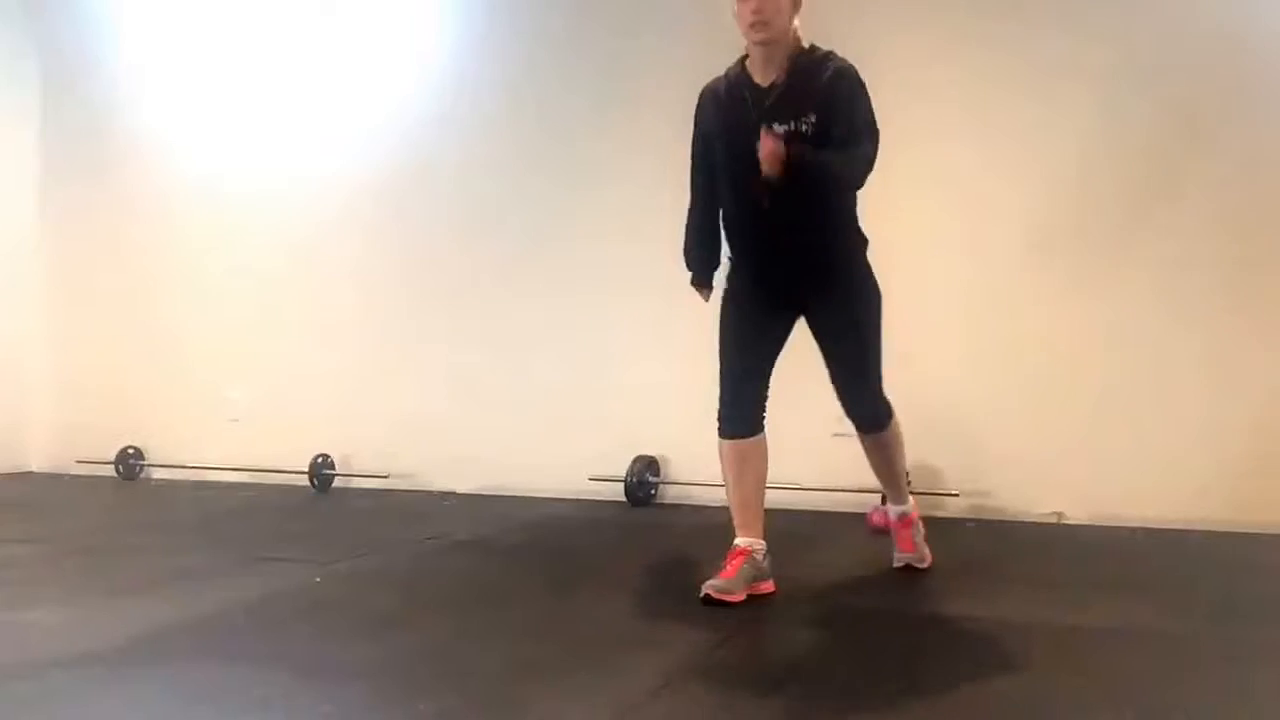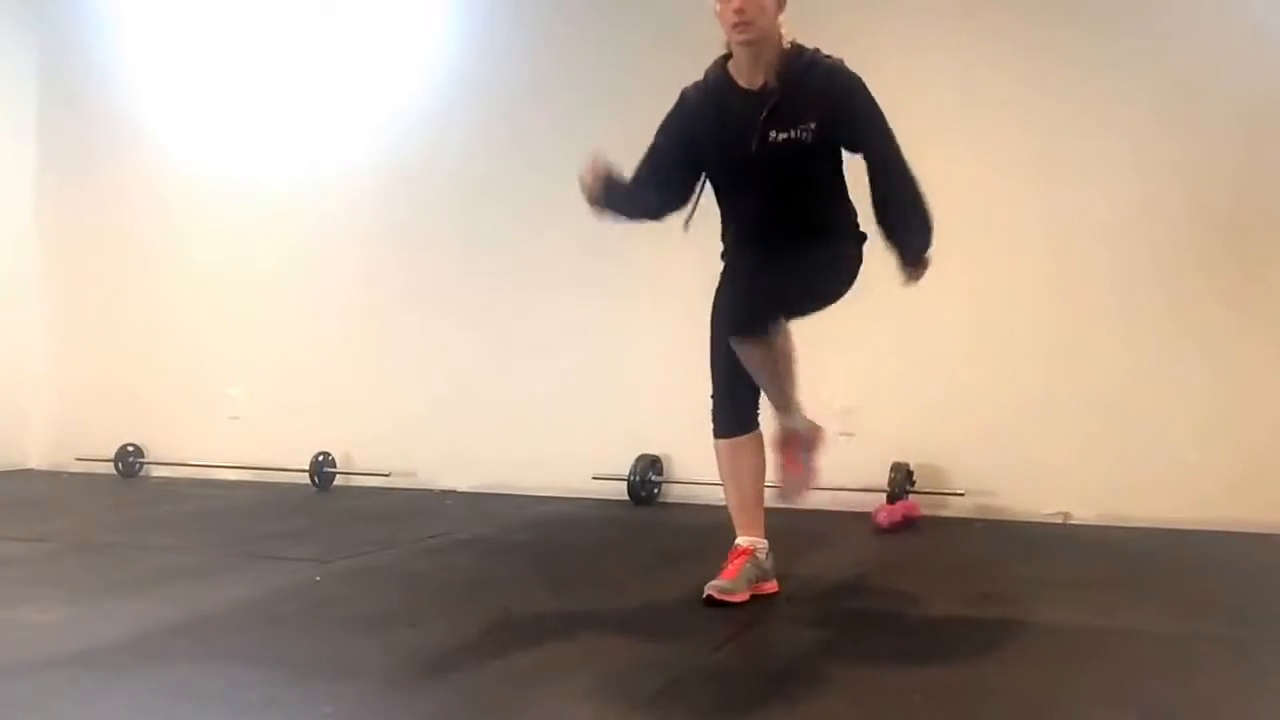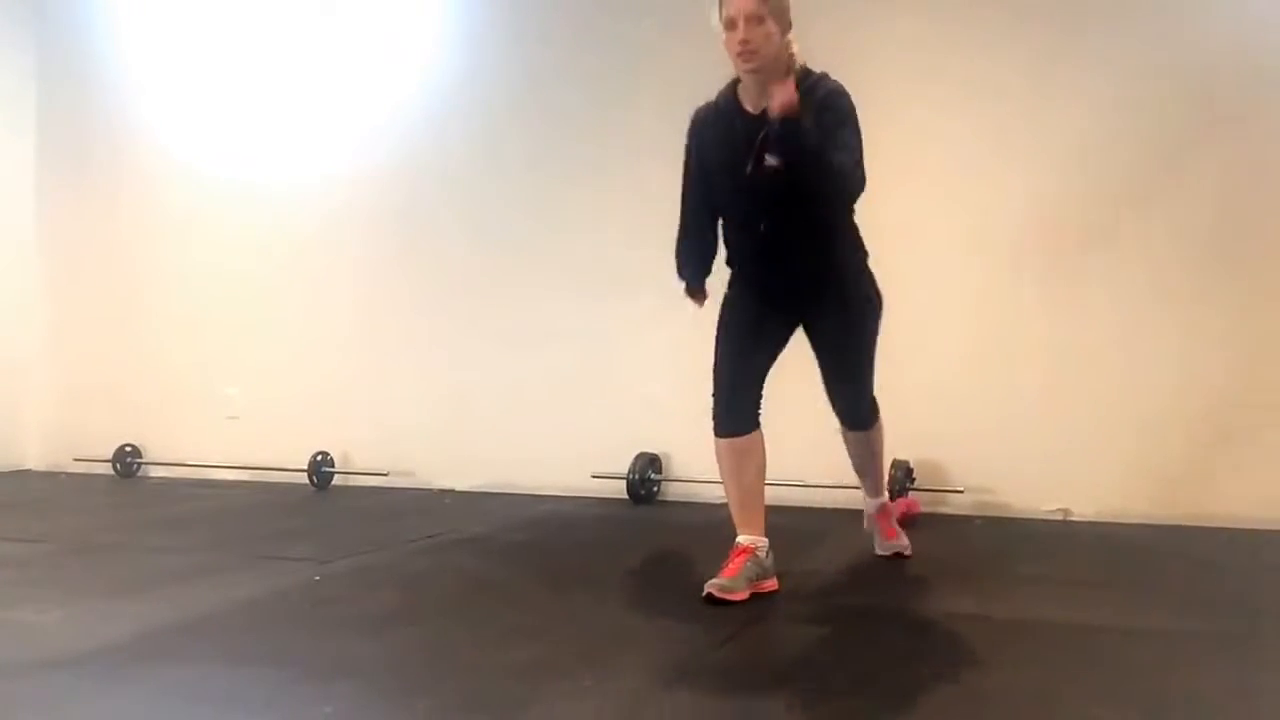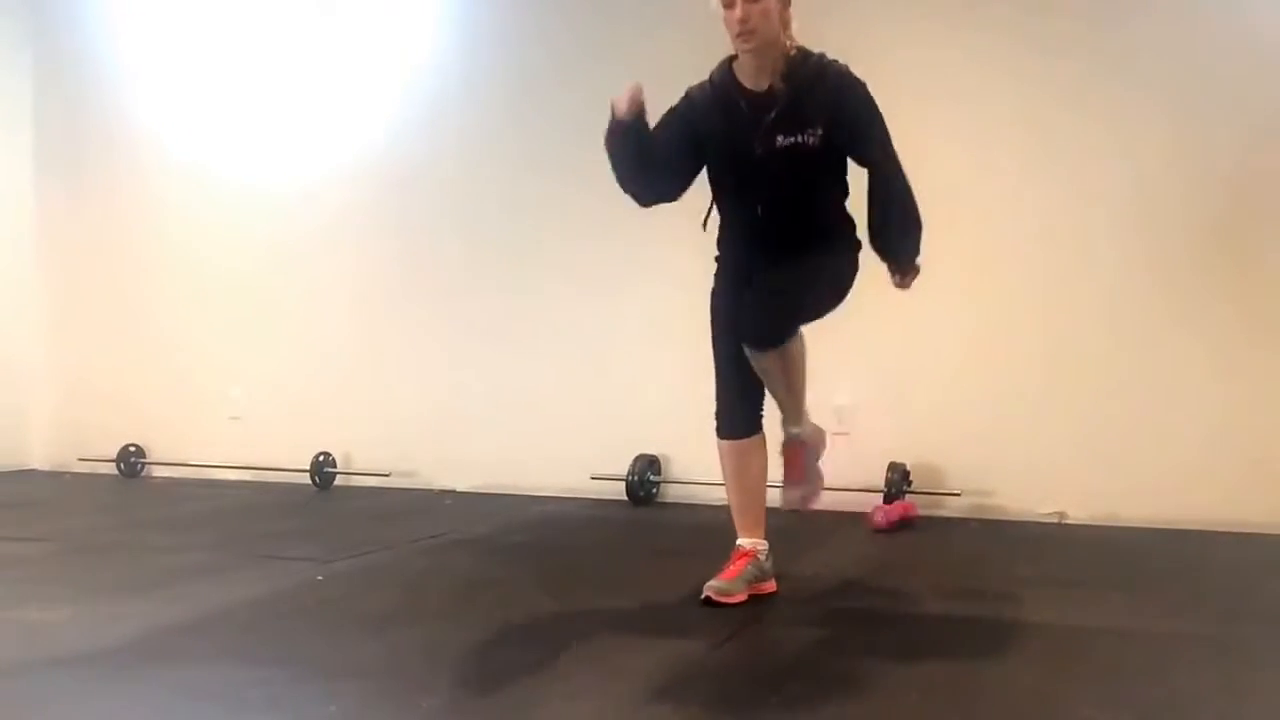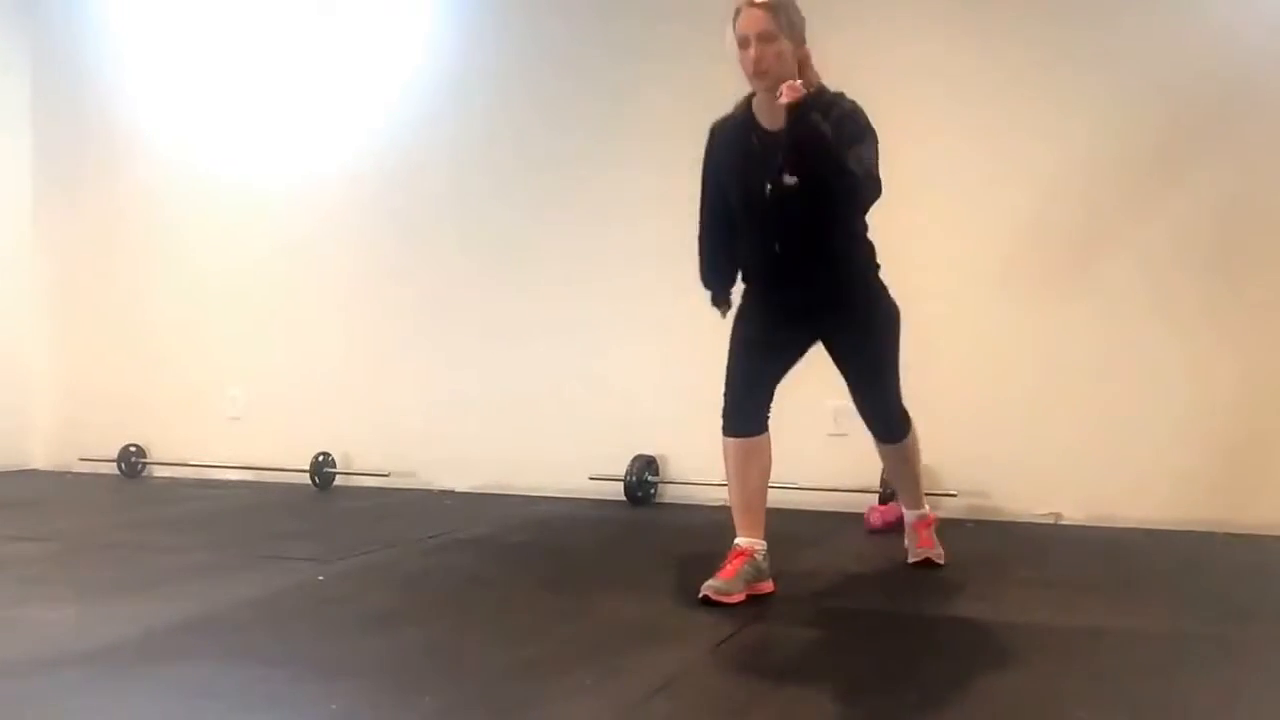
dt=0.5s
person 1, frame 1
left shoulder: (834, 81)
right shoulder: (717, 99)
left elbow: (855, 165)
right elbow: (706, 191)
left wrist: (791, 162)
right wrist: (700, 264)
left hip: (834, 272)
right hip: (753, 277)
left knee: (864, 403)
right knee: (738, 404)
left ankle: (903, 516)
right ankle: (750, 554)
person 1, frame 2
left shoulder: (825, 82)
right shoulder: (700, 104)
left elbow: (884, 161)
right elbow: (658, 190)
left wrist: (913, 240)
right wrist: (608, 191)
left hip: (824, 250)
right hip: (748, 260)
left knee: (749, 313)
right knee: (731, 401)
left ankle: (796, 428)
right ankle: (751, 554)
person 1, frame 3
left shoulder: (825, 101)
right shoulder: (710, 123)
left elbow: (845, 187)
right elbow: (699, 206)
left wrist: (792, 124)
right wrist: (693, 274)
left hip: (835, 283)
right hip: (755, 287)
left knee: (854, 404)
right knee: (732, 400)
left ankle: (877, 508)
right ankle: (752, 552)
person 1, frame 4
left shoulder: (831, 87)
right shoulder: (704, 105)
left elbow: (883, 169)
right elbow: (654, 183)
left wrist: (901, 250)
right wrist: (626, 130)
left hip: (821, 255)
right hip: (742, 267)
left knee: (764, 320)
right knee: (735, 405)
left ankle: (801, 435)
right ankle: (752, 555)
person 1, frame 5
left shoulder: (839, 117)
right shoulder: (727, 135)
left elbow: (860, 190)
right elbow: (718, 219)
left wrist: (805, 126)
right wrist: (719, 284)
left hip: (851, 295)
right hip: (772, 299)
left knee: (883, 412)
right knee: (744, 404)
left ankle: (918, 517)
right ankle: (750, 556)
